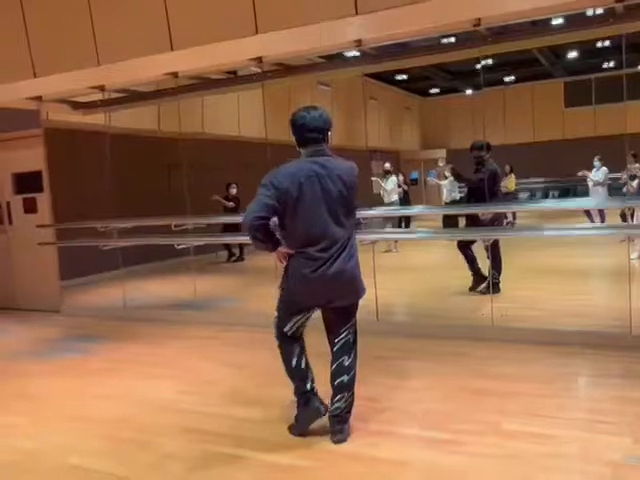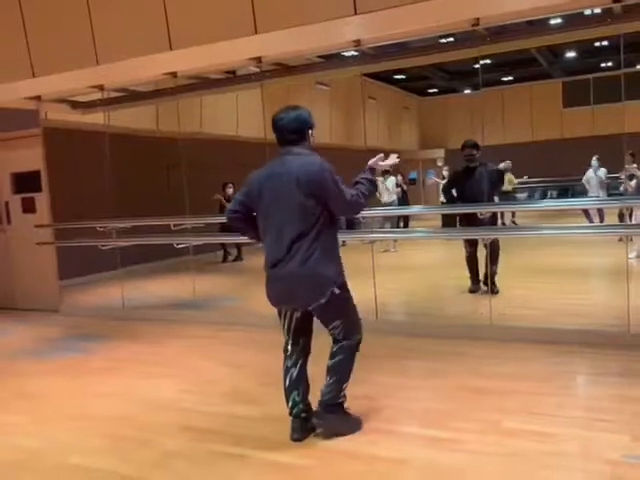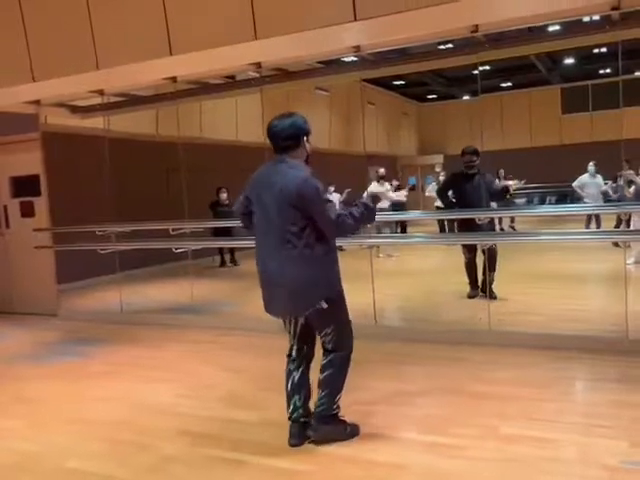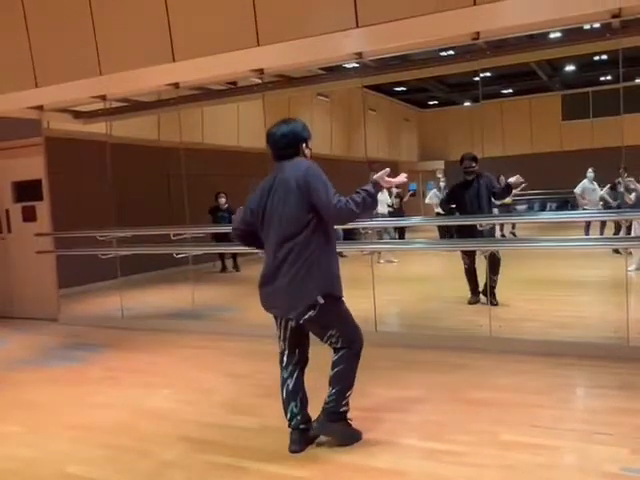
dt=0.4s
person 1, frame 1
left shoulder: (282, 177)
right shoulder: (349, 171)
left elbow: (253, 221)
left wrist: (276, 245)
left hip: (302, 277)
right hip: (344, 276)
left knee: (286, 336)
right knee: (344, 347)
left ankle: (309, 402)
right ankle: (339, 421)
person 1, frame 2
left shoulder: (260, 177)
right shoulder: (315, 167)
left elbow: (235, 215)
right elbow: (349, 205)
right wrist: (371, 172)
left hip: (281, 278)
right hip: (319, 275)
left knee: (294, 347)
right knee: (347, 336)
left ankle: (299, 418)
right ankle: (330, 410)
person 1, frame 3
left shoulder: (258, 180)
right shoulder: (302, 179)
left elbow: (247, 218)
right elbow: (335, 226)
right wrist: (372, 201)
left hip: (277, 284)
right hip: (313, 283)
left knee: (299, 349)
right knee: (338, 347)
left ankle: (298, 423)
right ankle: (325, 422)
person 1, frame 4
left shoulder: (264, 186)
right shoulder: (306, 171)
left elbow: (242, 231)
right elbow: (338, 211)
right wrist: (374, 187)
left hip: (276, 286)
right hip: (311, 284)
left knee: (292, 357)
right knee: (349, 344)
left ankle: (299, 430)
right ankle: (333, 418)
person 2, frame 1
left shoulder: (491, 169)
right shoulder: (480, 169)
left elbow: (472, 181)
left wrist: (454, 172)
left hip: (491, 216)
right hip: (476, 215)
left knee: (492, 249)
right knee: (463, 244)
left ankle: (494, 283)
right ankle: (479, 276)
person 2, frame 2
left shoulder: (488, 169)
right shoulder: (458, 174)
left elbow: (496, 187)
right elbow: (446, 189)
left wrist: (500, 172)
right wrist: (454, 202)
left hip: (487, 215)
right hip: (467, 217)
left knee: (492, 247)
right knee: (470, 250)
left ankle: (490, 280)
right ankle: (475, 281)
person 2, frame 3
left shoulder: (486, 178)
right shoulder: (455, 178)
left elbow: (495, 196)
right elbow: (441, 192)
left wrist: (506, 188)
right wrist: (452, 206)
left hip: (485, 222)
right hip: (466, 223)
left knee: (491, 253)
right knee: (469, 256)
left ankle: (487, 286)
right ankle: (474, 286)
person 2, frame 4
left shoulder: (486, 179)
right shoulder: (457, 188)
left elbow: (498, 195)
right elbow: (444, 203)
left wrist: (509, 185)
right wrist: (454, 213)
left hip: (485, 228)
right hip: (465, 230)
left knee: (493, 258)
right knee: (468, 263)
left ankle: (491, 290)
right ankle: (474, 293)
